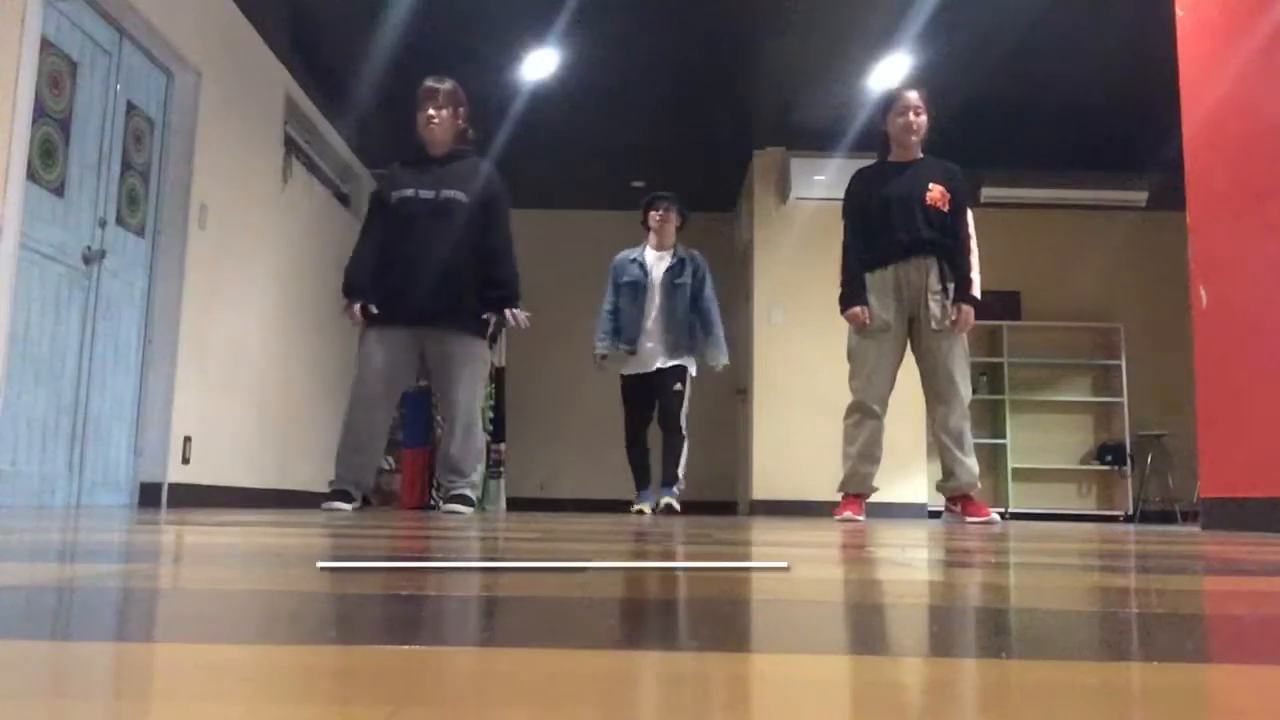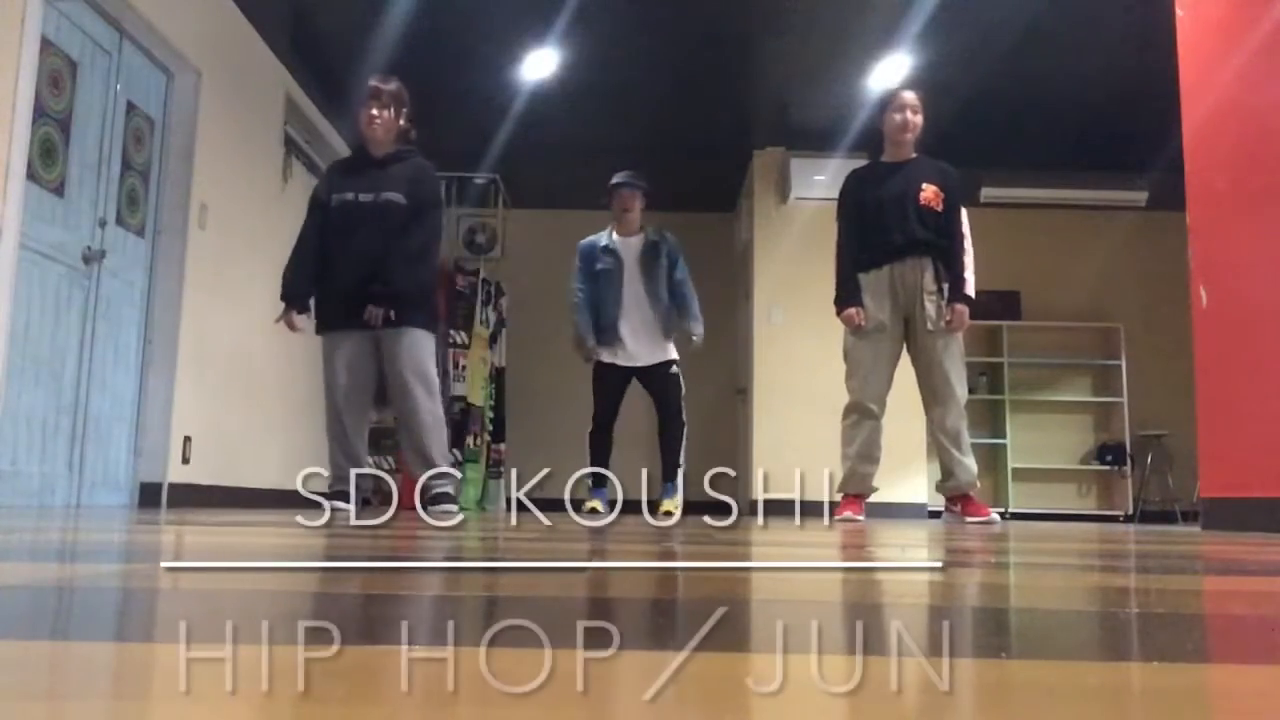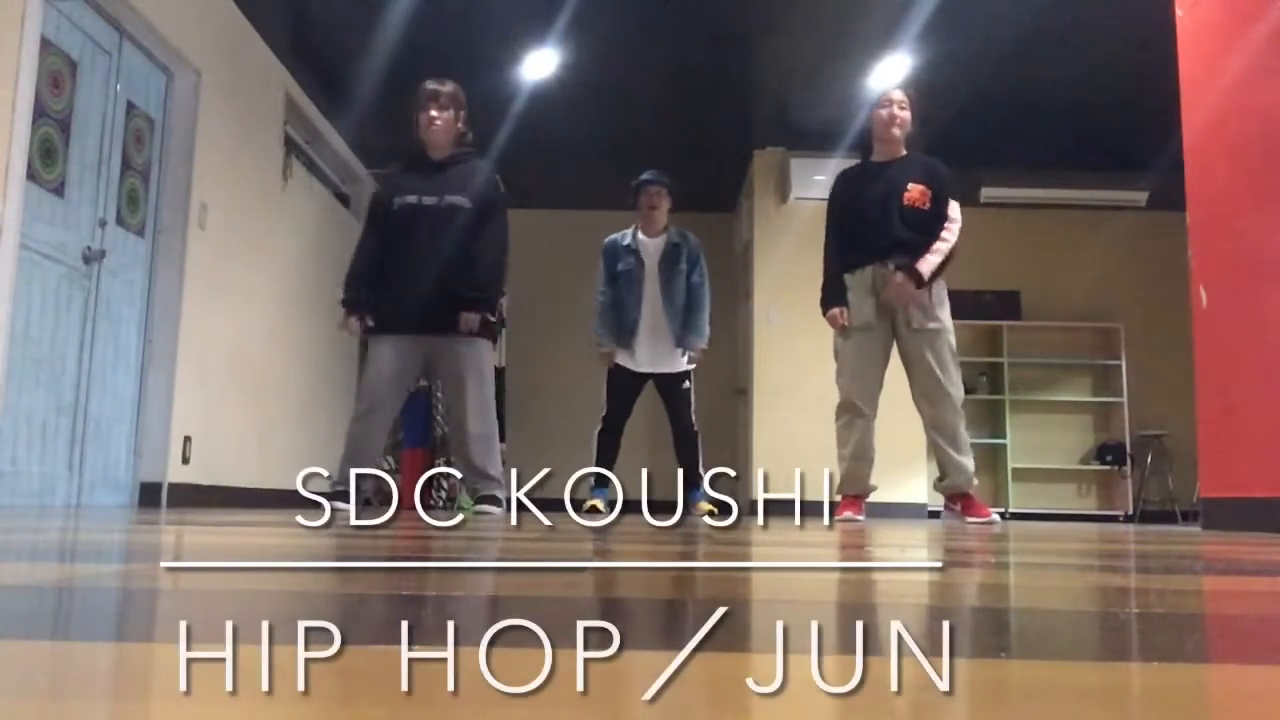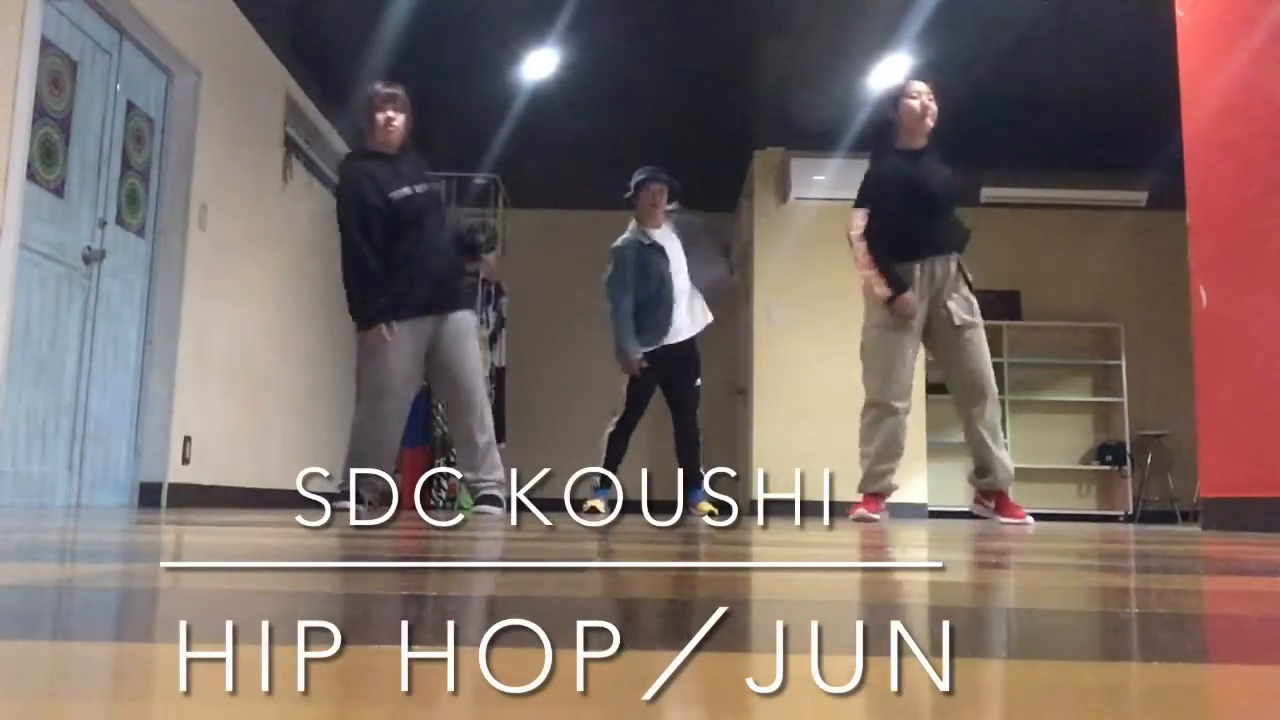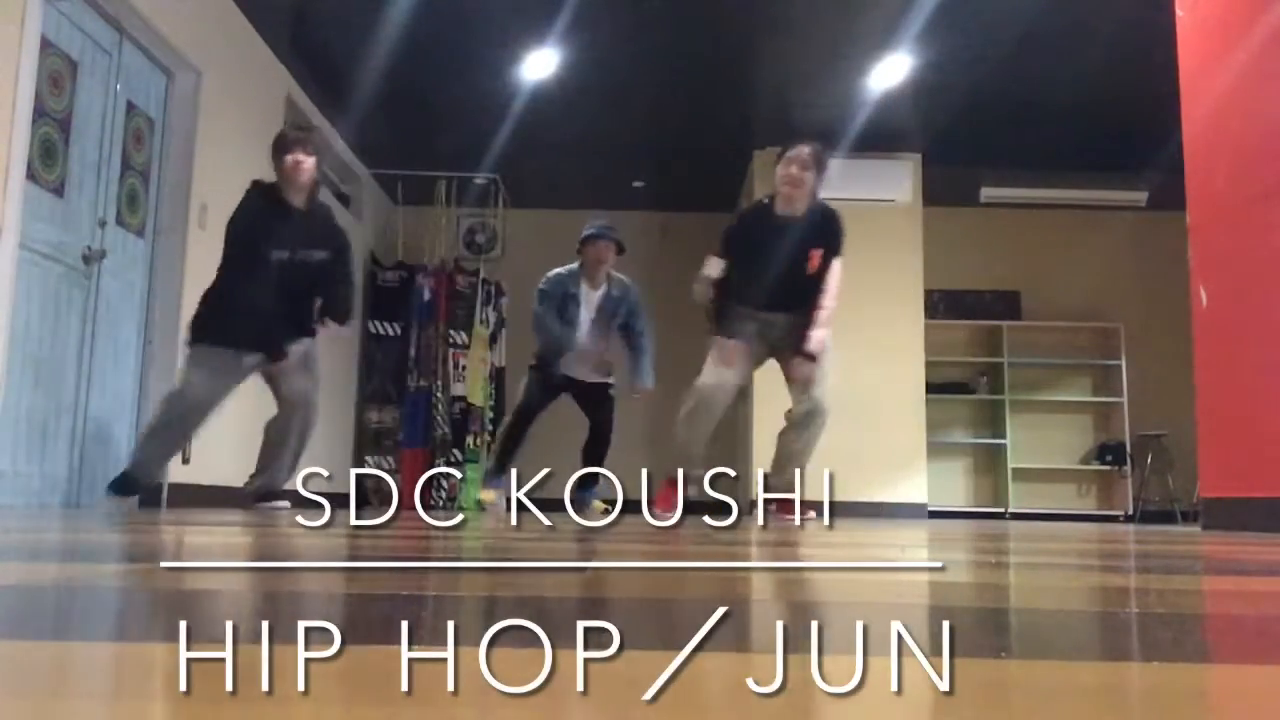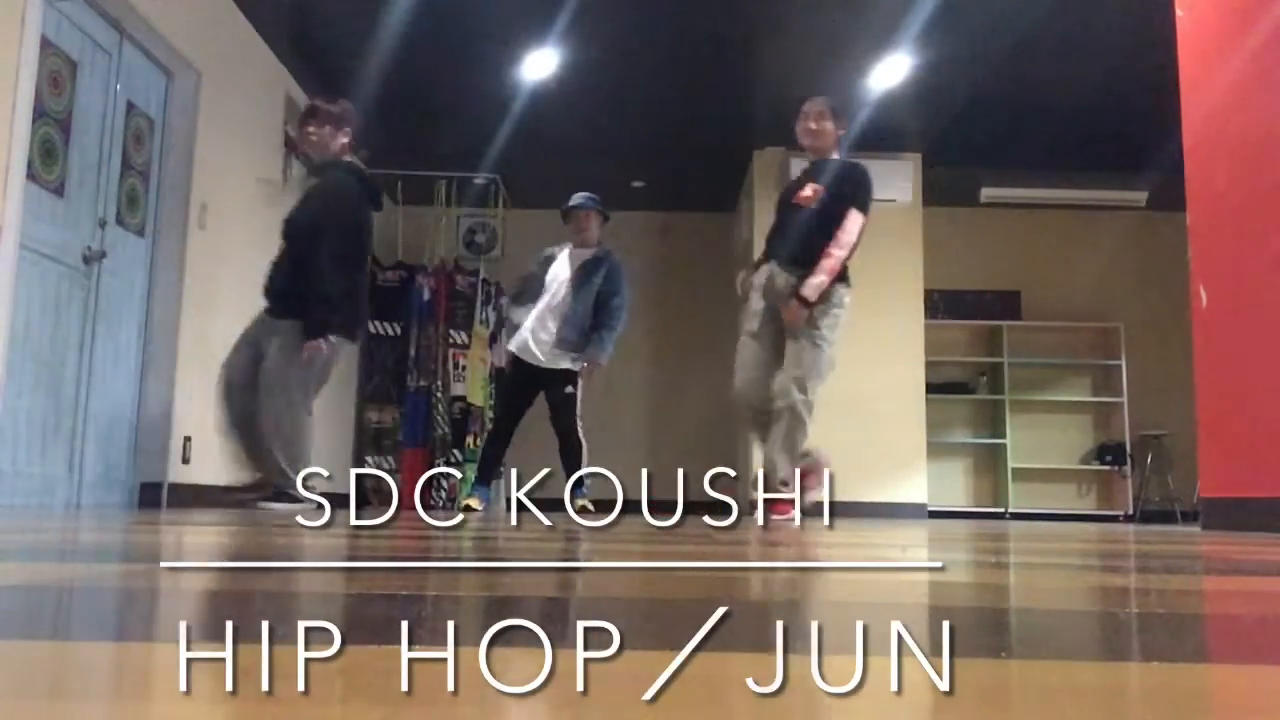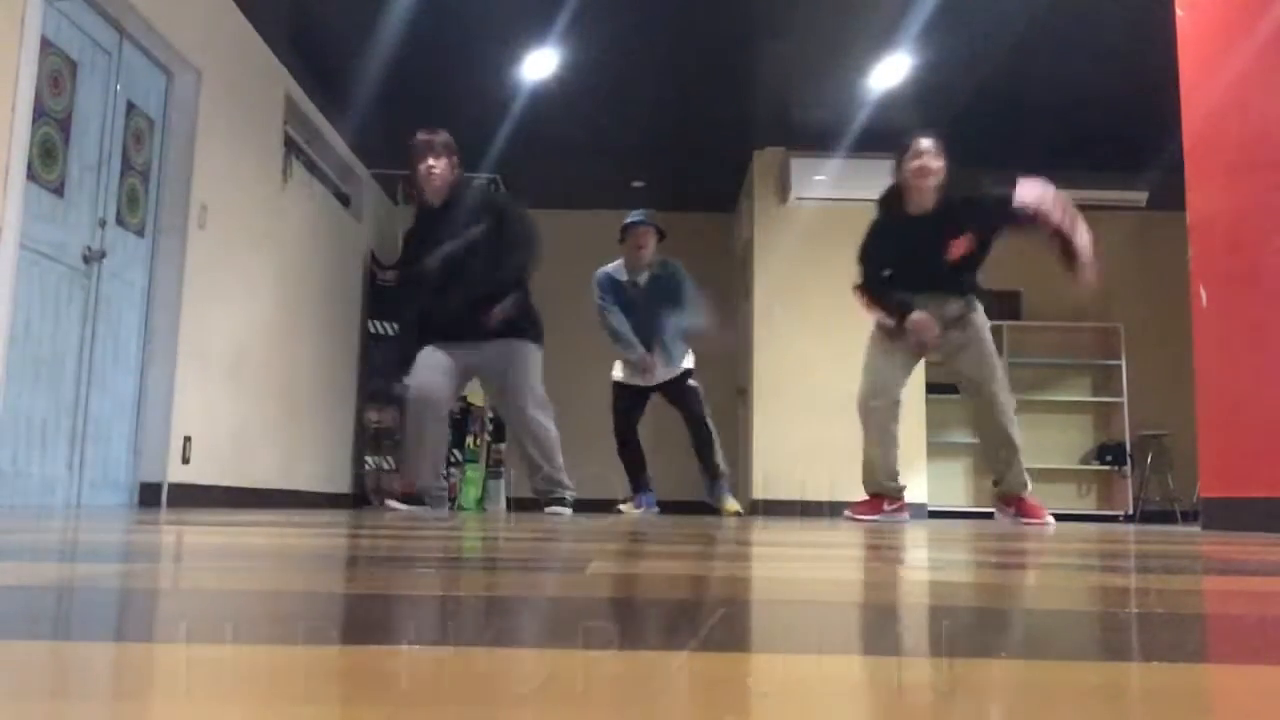
dt=0.7s
person 1, frame 1
left shoulder: (947, 176)
right shoulder: (865, 181)
left elbow: (962, 240)
right elbow: (853, 244)
left wrist: (966, 295)
right wrist: (852, 297)
left hip: (937, 286)
right hip: (881, 287)
left knee: (951, 396)
right knee: (868, 395)
left ankle: (960, 493)
right ankle: (854, 493)
person 1, frame 2
left shoulder: (942, 175)
right shoulder: (859, 181)
left elbow: (957, 239)
right elbow: (847, 245)
left wrist: (961, 293)
right wrist: (846, 298)
left hip: (932, 285)
right hip: (875, 286)
left knee: (947, 394)
right knee: (865, 395)
left ankle: (960, 493)
right ankle: (854, 493)
person 1, frame 3
left shoulder: (931, 171)
right shoulder: (849, 181)
left elbow: (950, 229)
right elbow: (834, 245)
left wrist: (919, 272)
right wrist: (832, 298)
left hip: (920, 284)
right hip: (861, 287)
left knee: (941, 392)
right knee: (855, 395)
left ankle: (960, 491)
right ankle: (853, 493)
person 1, frame 4
left shoulder: (932, 159)
right shoulder: (887, 167)
right elbow: (860, 235)
right wrist: (890, 291)
left hip: (949, 278)
right hip: (901, 282)
left knee: (979, 386)
right knee: (887, 393)
left ankle: (992, 490)
right ankle: (873, 491)
person 1, frame 5
left shoulder: (826, 222)
right shoulder: (751, 220)
left elbow: (829, 291)
right elbow: (713, 280)
left wrist: (810, 350)
right wrist: (724, 334)
left hip: (803, 324)
right hip: (748, 321)
left knee: (814, 404)
right knee: (708, 391)
left ankle: (781, 493)
right ankle: (674, 486)
person 1, frame 6
left shoulder: (853, 176)
right shoulder: (797, 180)
left elbow: (844, 242)
left wrist: (808, 293)
right wrist: (755, 269)
left hip: (820, 294)
right hip: (769, 287)
left knee: (793, 396)
right knee: (748, 390)
left ankle: (780, 488)
right ankle: (804, 468)
person 1, frame 7
left shoulder: (968, 206)
right shoulder: (890, 224)
left elbow: (1035, 196)
right elbow: (871, 284)
left wrist: (1075, 247)
right wrist: (903, 318)
left hip: (960, 310)
right hip: (906, 312)
left knee: (994, 400)
right knee: (875, 399)
left ankle: (1014, 495)
right ankle: (884, 494)
person 2, frame 1
left shoulder: (480, 176)
right shoulder: (396, 177)
left elbow: (495, 242)
right elbow: (373, 238)
left wrist: (506, 299)
right wrist: (357, 289)
left hip: (458, 314)
right hip: (392, 311)
left knee: (461, 407)
right knee: (367, 401)
left ankle: (460, 490)
right ankle: (347, 487)
person 2, frame 2
left shoulder: (419, 174)
right shoulder: (337, 176)
left elbow: (421, 245)
right elbow: (311, 241)
left wrist: (388, 296)
right wrist: (296, 295)
left hip: (404, 310)
right hip: (343, 311)
left knee: (418, 400)
right knee: (344, 406)
left ankle: (439, 486)
right ankle: (346, 489)
person 2, frame 3
left shoulder: (481, 177)
right shoulder: (396, 180)
left elbow: (491, 246)
right elbow: (371, 245)
left wrist: (479, 301)
right wrist: (356, 300)
left hip: (460, 319)
right hip: (396, 317)
left knee: (473, 409)
right knee: (373, 405)
left ankle: (487, 491)
right ankle: (348, 487)
person 2, frame 4
left shoulder: (417, 166)
right shoulder: (359, 175)
right elbow: (357, 250)
left wrist: (469, 250)
right wrist: (370, 310)
left hip: (450, 303)
right hip: (395, 311)
left knee: (470, 396)
right knee: (383, 404)
left ankle: (487, 487)
right ankle: (357, 489)
person 2, frame 5
left shoulder: (325, 222)
right shoulder: (255, 211)
left elbow: (340, 272)
right elbow: (246, 283)
left wrist: (337, 307)
right wrist: (269, 349)
left hip: (291, 334)
right hip: (231, 330)
left knee: (302, 399)
right knee: (192, 398)
left ankle: (268, 483)
right ankle: (139, 474)
person 2, frame 6
left shoulder: (336, 187)
right shoulder: (334, 183)
left elbow: (325, 253)
left wrist: (317, 323)
left hip: (313, 316)
right hip: (287, 309)
left knee: (282, 398)
right knee: (239, 381)
left ankle: (289, 485)
right ankle: (272, 472)
person 2, frame 7
left shoulder: (484, 201)
right shoulder: (421, 235)
left elbow: (522, 242)
right elbow: (416, 303)
left wrist: (508, 294)
right wrist: (411, 362)
left hip: (513, 334)
right hip: (447, 340)
left knee: (530, 411)
right knee: (424, 394)
left ankle: (555, 491)
right ankle: (429, 491)
person 3, frame 1
left shoulder: (693, 263)
right shoulder: (624, 262)
left elbow: (707, 310)
right elbow: (611, 307)
left wrist: (717, 352)
right wrist: (604, 344)
left hip: (675, 359)
right hip: (635, 360)
left knee: (673, 423)
right knee: (635, 429)
left ankle: (669, 491)
right ankle: (644, 493)
person 3, frame 2
left shoulder: (664, 244)
right shoulder: (591, 248)
left elbow: (682, 288)
right elbow: (581, 295)
left wrist: (693, 324)
right wrist: (584, 336)
left hip: (657, 349)
right hip: (610, 352)
left knee: (672, 415)
right knee: (602, 421)
left ankle: (671, 489)
right ankle: (598, 492)
person 3, frame 3
left shoulder: (688, 245)
right shoulder: (615, 247)
left elbow: (700, 294)
right elbow: (606, 298)
left wrist: (698, 339)
right wrist: (605, 341)
left hip: (674, 354)
right hip: (627, 354)
left knee: (685, 424)
right knee: (612, 421)
left ankle: (696, 493)
right ankle: (600, 491)
person 3, frame 4
left shoulder: (672, 224)
right shoulder: (627, 247)
right elbow: (620, 300)
right wrist: (625, 349)
left hip: (683, 340)
right hip: (647, 345)
left knee: (687, 419)
right knee: (628, 417)
left ankle: (695, 493)
right ankle: (602, 490)
person 3, frame 5
left shoulder: (625, 292)
right shoulder: (557, 282)
left elbow: (639, 334)
right elbow: (544, 324)
left wrist: (643, 375)
right wrist: (579, 348)
left hip: (594, 374)
right hip: (553, 367)
left knee: (603, 426)
right knee: (523, 414)
left ankle: (585, 493)
right ankle: (495, 480)
person 3, frame 6
left shoulder: (608, 265)
right shoulder: (554, 256)
left elbow: (614, 313)
left wrist: (598, 352)
right wrist: (515, 320)
left hip: (565, 359)
right hip: (526, 353)
left knee: (567, 425)
right knee: (503, 421)
left ankle: (578, 492)
right ankle: (481, 488)
person 3, frame 7
left shoulder: (670, 271)
right shoulder: (607, 278)
left elbow: (691, 309)
right elbow: (612, 317)
right wrist: (635, 352)
left hip: (673, 364)
right hip: (630, 369)
left knee: (698, 420)
right knee: (624, 430)
left ankle: (720, 491)
right ankle: (642, 494)
